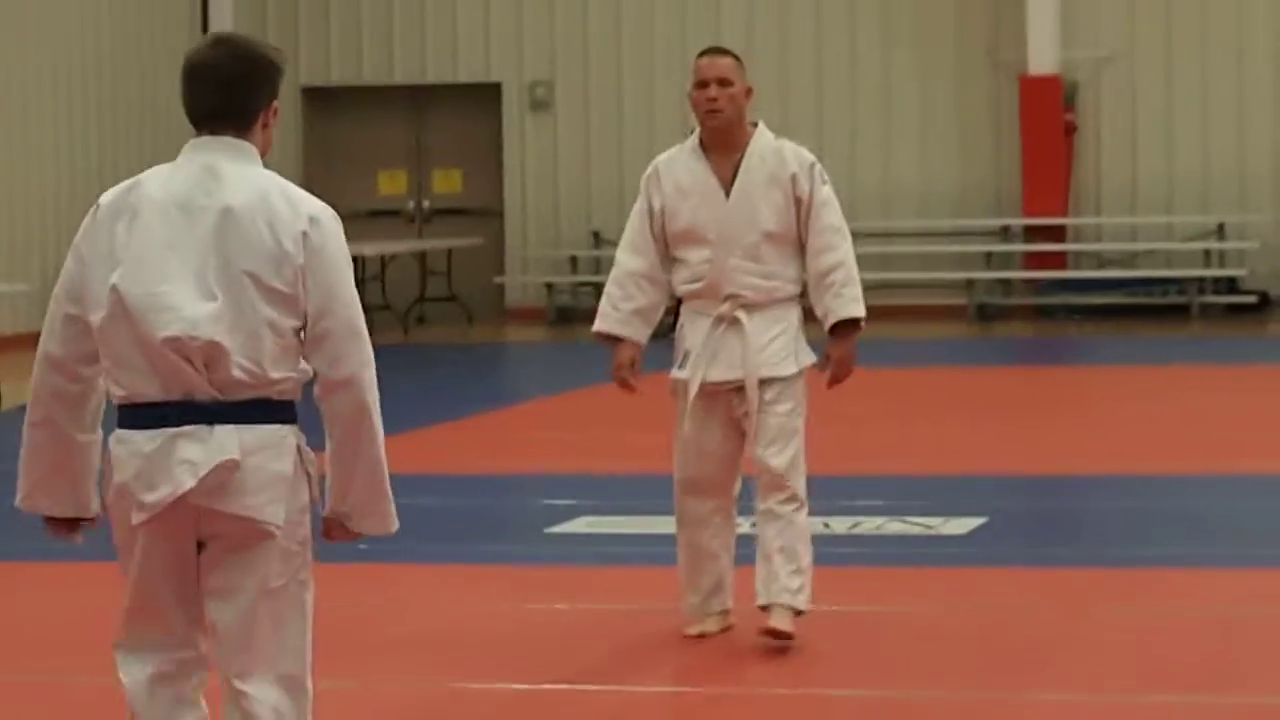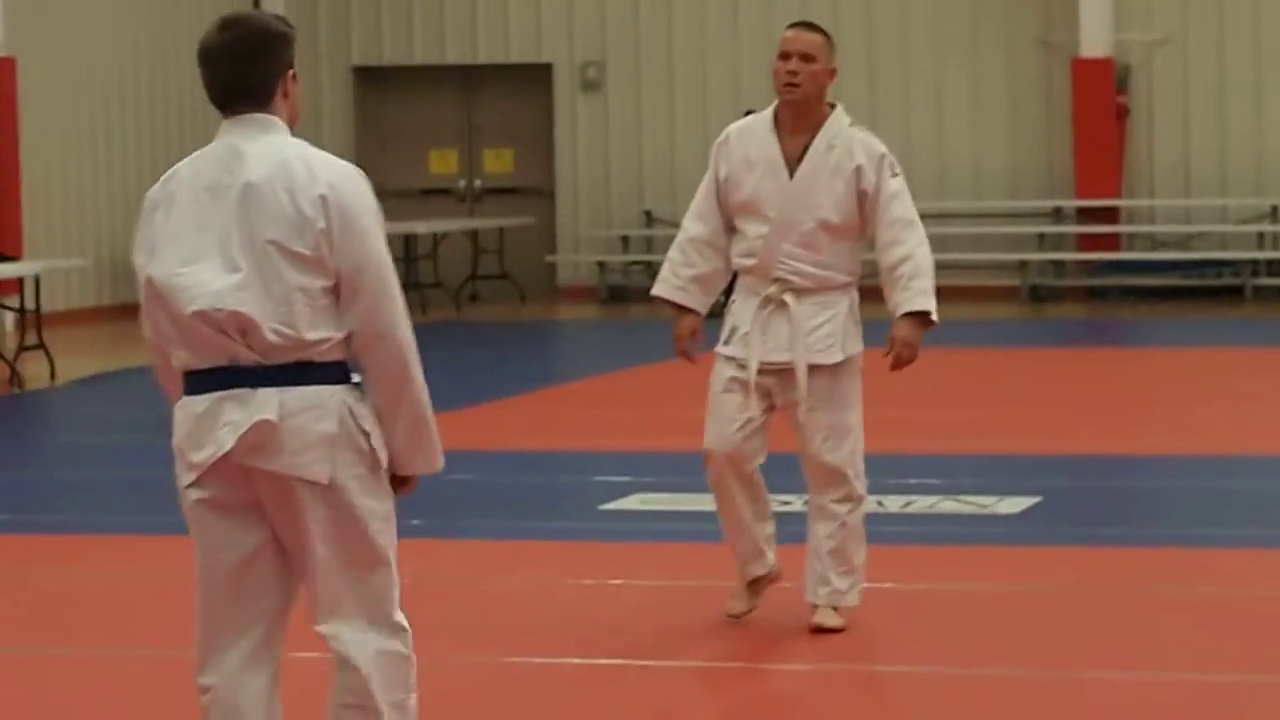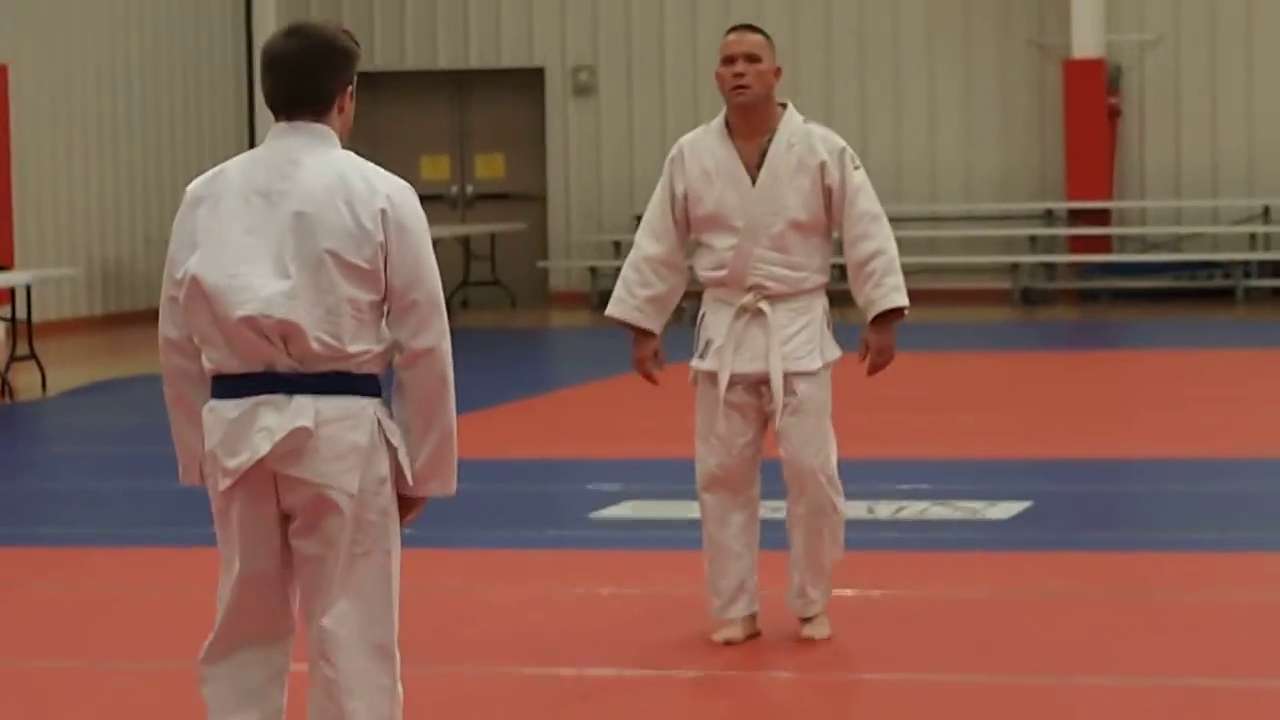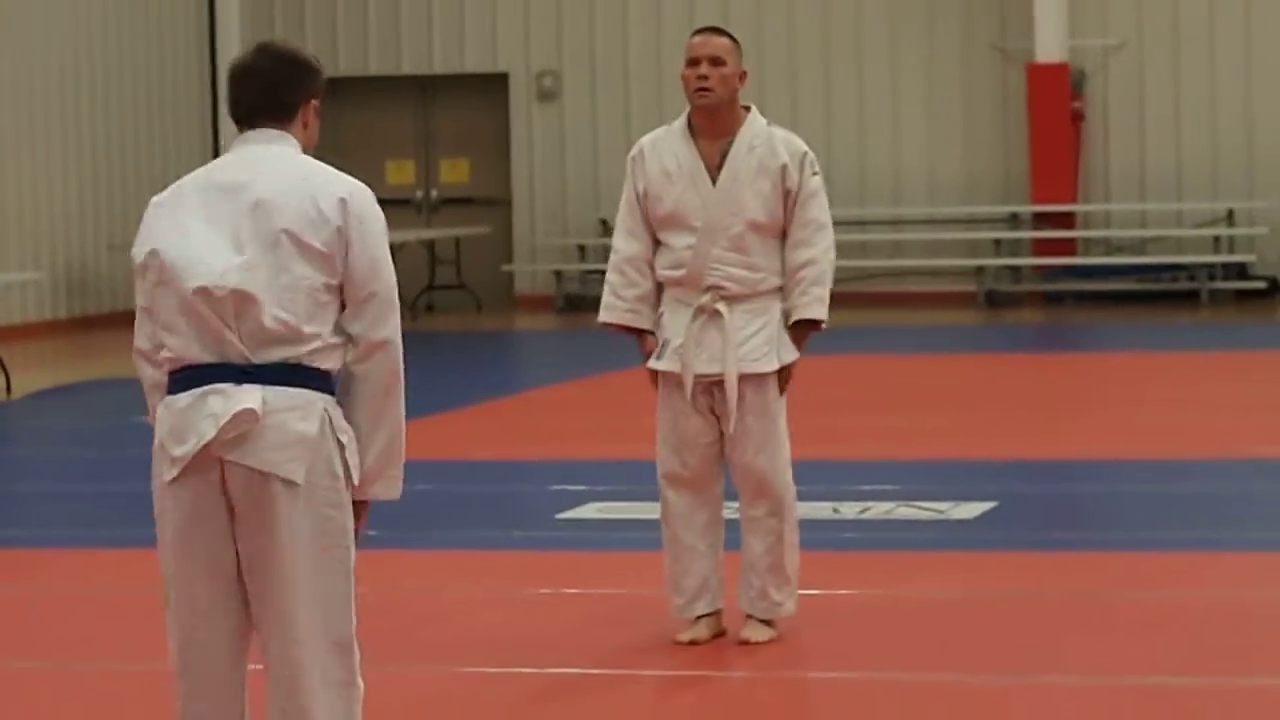
dt=0.5s
person 1, frame 1
left shoulder: (118, 207)
right shoulder: (301, 215)
left elbow: (63, 360)
right elbow: (345, 371)
left wrist: (55, 483)
right wrist: (356, 498)
left hip: (146, 457)
right hip: (255, 460)
left knee: (156, 657)
person 1, frame 2
left shoulder: (167, 193)
right shoulder: (328, 179)
left elbow: (163, 339)
right elbow: (380, 325)
right wrist: (406, 442)
left hip: (209, 428)
right hip: (314, 421)
left knee: (232, 636)
right knee: (363, 620)
person 1, frame 3
left shoulder: (206, 193)
right shoulder: (381, 195)
left elbow: (178, 340)
right elbow: (422, 344)
left wrist: (200, 452)
right wrist: (421, 466)
left hip: (239, 431)
right hip: (341, 433)
left knee: (243, 632)
right knee: (352, 638)
person 1, frame 4
left shoulder: (169, 203)
right shoulder: (340, 197)
left elbow: (149, 342)
right elbow: (375, 342)
right wrist: (368, 471)
left hip: (187, 427)
right hip: (293, 427)
left knee: (201, 636)
right knee: (309, 637)
person 2, frame 1
left shoulder: (794, 165)
right shoulder: (665, 174)
left elbow: (829, 253)
right elbow: (639, 263)
left wrist: (842, 332)
right wrist: (625, 339)
left hip: (773, 341)
right hip: (701, 342)
left knee: (779, 476)
right knee: (700, 482)
left ankle: (782, 604)
right ankle: (708, 604)
person 2, frame 2
left shoulder: (864, 153)
right shoulder: (736, 143)
left elbow: (902, 240)
right elbow: (705, 231)
left wrist: (910, 317)
right wrist: (688, 305)
left hip: (824, 325)
right hip: (750, 320)
left knee: (833, 466)
right knee: (726, 451)
left ankle: (831, 595)
right ankle: (757, 566)
person 2, frame 3
left shoulder: (823, 149)
right shoulder: (689, 155)
left elbow: (867, 235)
right elbow: (659, 246)
left wrist: (881, 318)
right wrist: (644, 328)
left hip: (797, 330)
right hip: (723, 331)
left knee: (812, 473)
right knee: (721, 477)
left ankle: (812, 604)
right ankle: (735, 609)
person 2, frame 4
left shoulder: (785, 152)
right shoulder: (650, 154)
left elbow: (810, 247)
right elbow: (632, 250)
left wrist: (800, 332)
right wrist: (642, 332)
left hip: (755, 332)
right hip: (680, 334)
left knee: (763, 476)
right knee: (684, 477)
left ankle: (764, 609)
right ankle: (701, 609)
